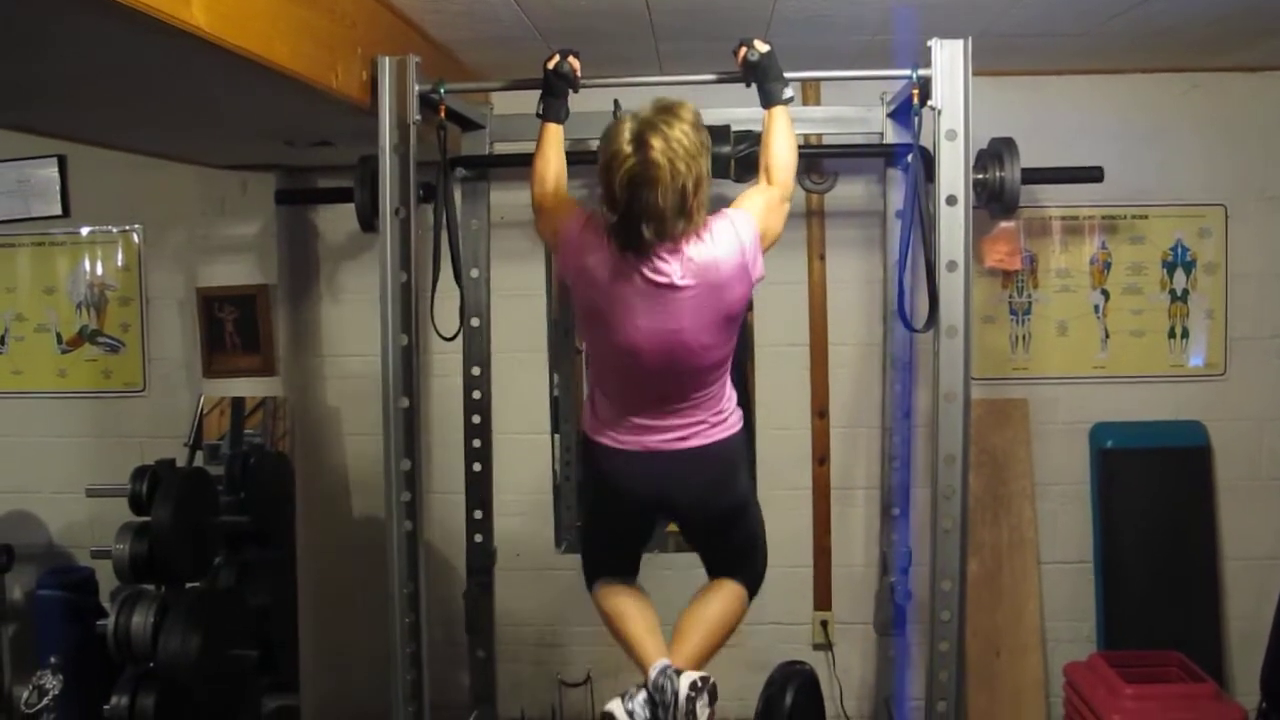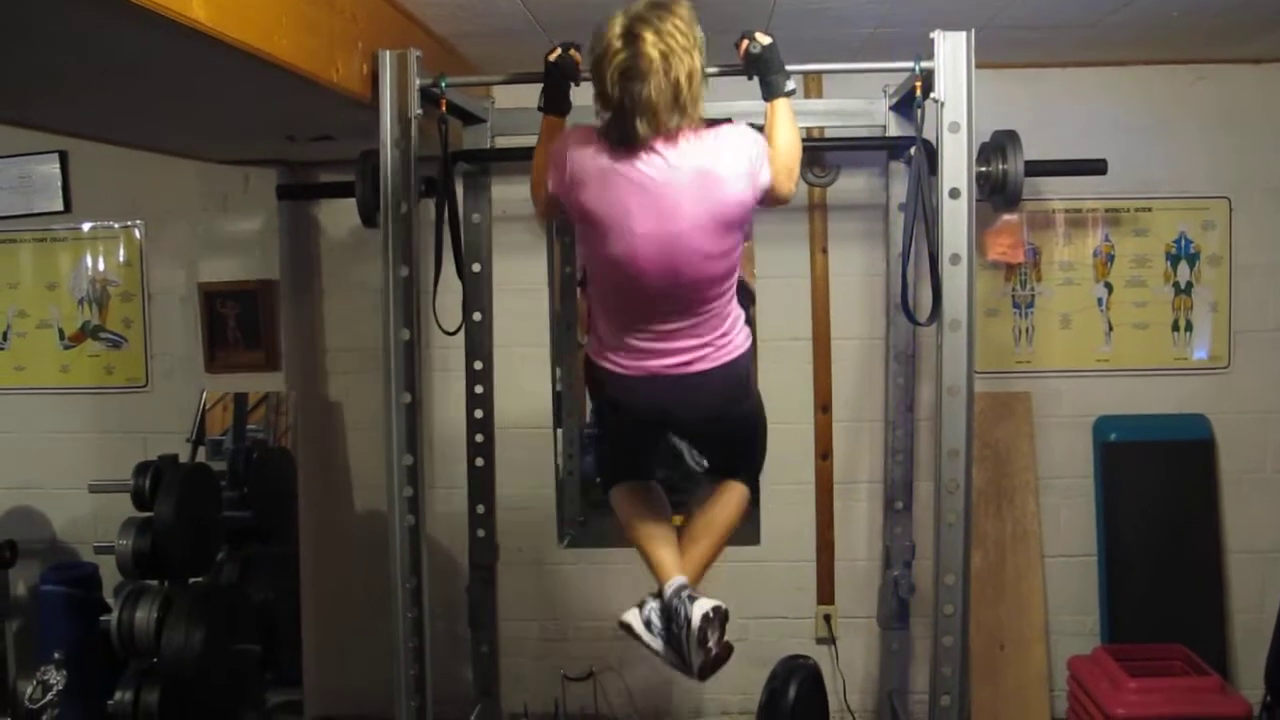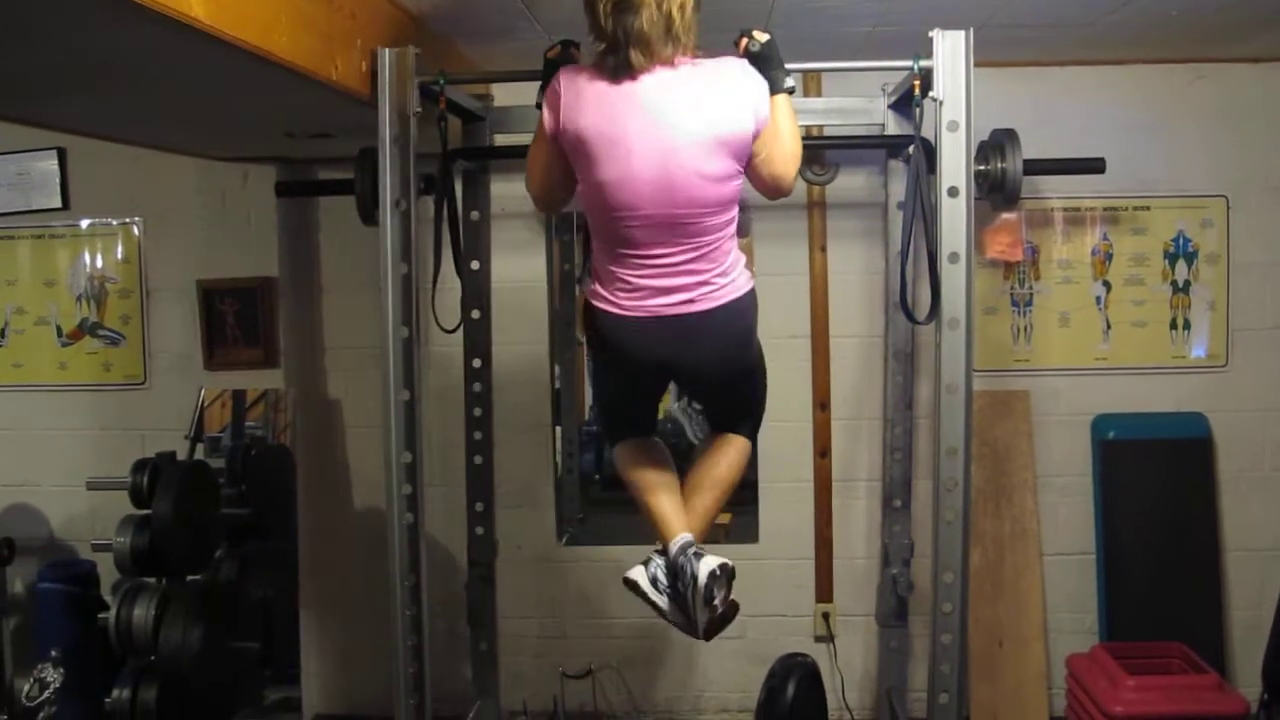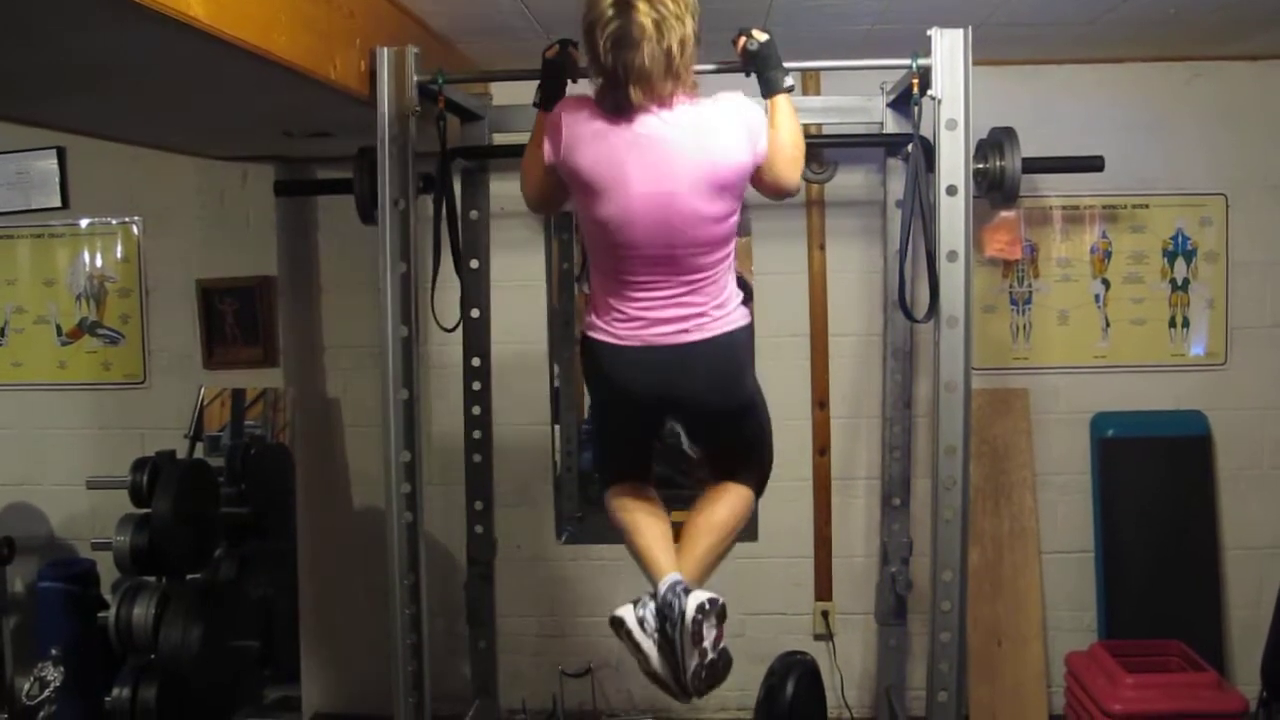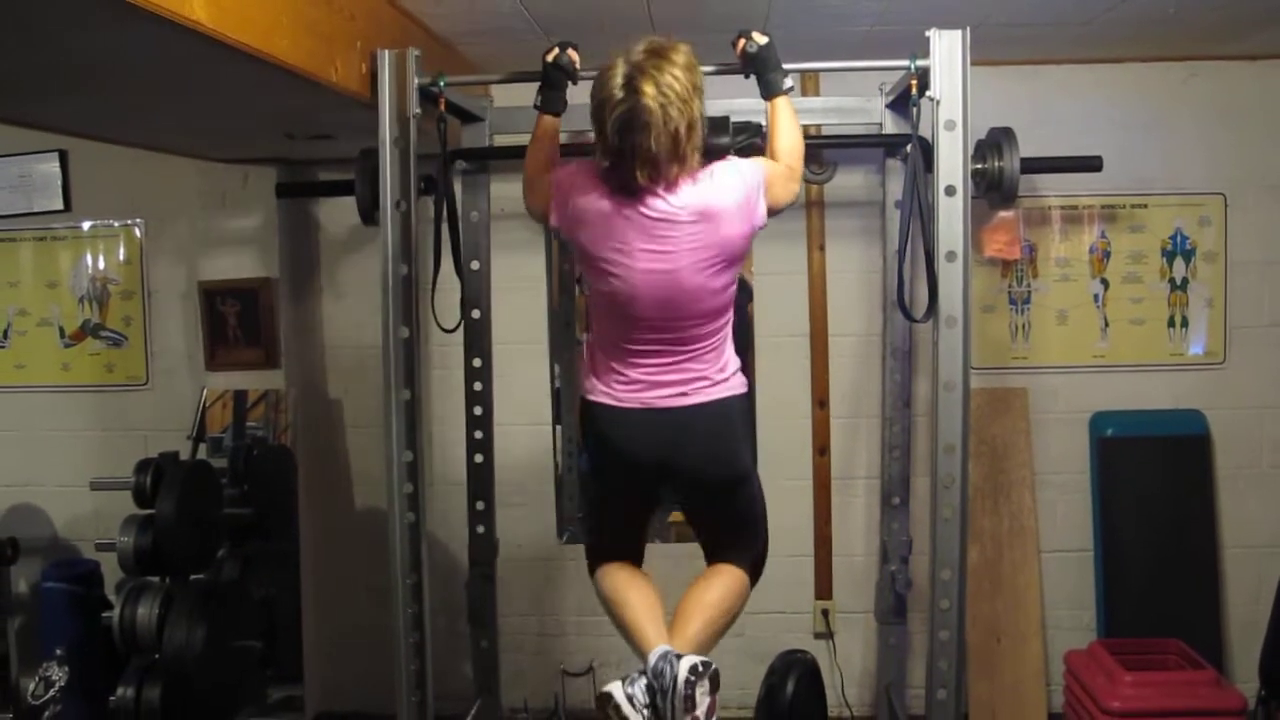
dt=0.3s
person 1, frame 1
left shoulder: (586, 256)
right shoulder: (730, 252)
left elbow: (546, 198)
right elbow: (778, 184)
left wrist: (553, 105)
right wrist: (774, 90)
left hip: (615, 462)
right hip: (711, 460)
left knee: (608, 572)
right knee: (739, 567)
person 1, frame 2
left shoulder: (580, 160)
right shoulder: (735, 153)
left elbow: (544, 201)
right elbow: (785, 181)
left wrist: (555, 100)
right wrist: (776, 83)
left hip: (619, 378)
right hip: (718, 376)
left knee: (624, 473)
right knee: (738, 468)
left ankle: (674, 589)
right ankle: (682, 597)
person 1, frame 3
left shoulder: (573, 92)
right shoulder: (735, 83)
left elbow: (545, 196)
right elbow: (781, 179)
right wrist: (776, 77)
left hip: (619, 323)
right hip: (718, 319)
left knee: (628, 429)
right knee: (737, 422)
left ankle: (675, 550)
right ankle: (688, 556)
person 1, frame 4
left shoulder: (575, 127)
right shoulder: (732, 121)
left elbow: (537, 195)
right elbow: (788, 175)
left wrist: (549, 93)
right wrist: (774, 77)
left hip: (616, 357)
right hip: (714, 352)
left knee: (623, 475)
right knee: (745, 464)
left ankle: (666, 591)
right ankle: (686, 595)
person 1, frame 5
left shoulder: (581, 198)
right shoulder: (732, 191)
left elbow: (534, 192)
right elbow: (789, 170)
left wrist: (550, 97)
right wrist: (773, 79)
left hip: (614, 421)
right hip: (712, 418)
left knee: (611, 552)
right knee: (739, 549)
left ankle: (657, 663)
right ankle: (683, 663)
